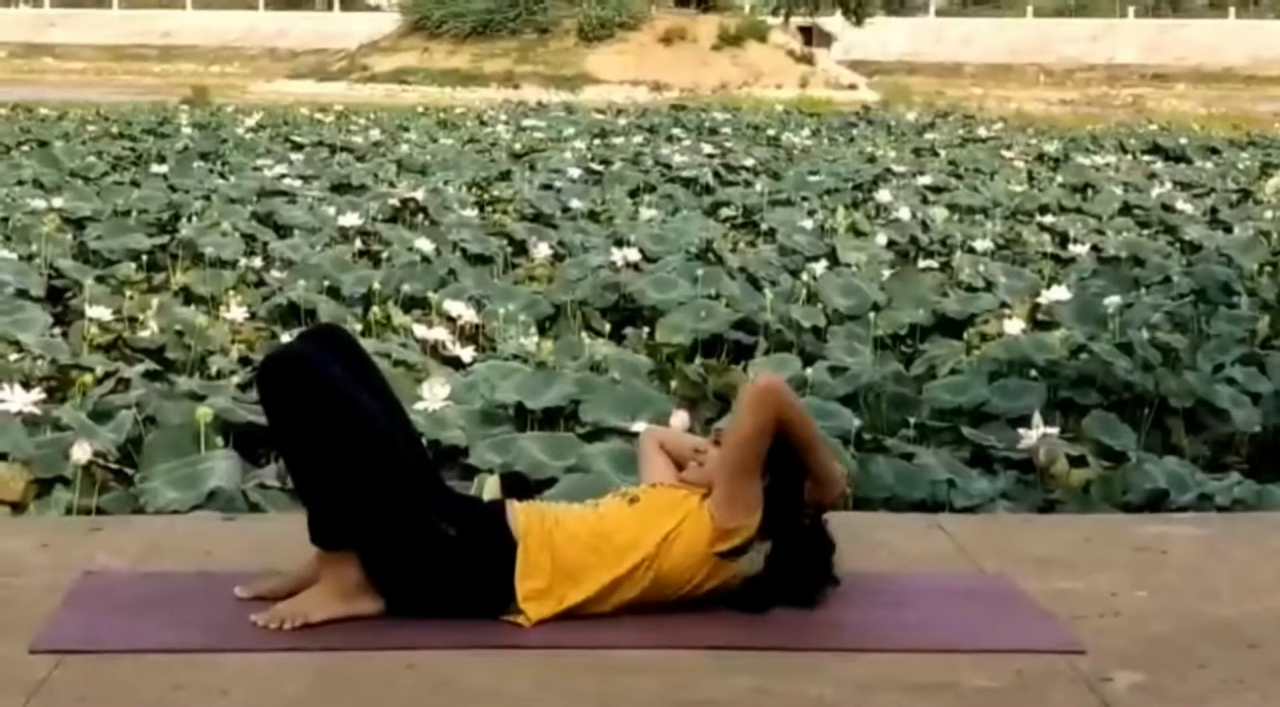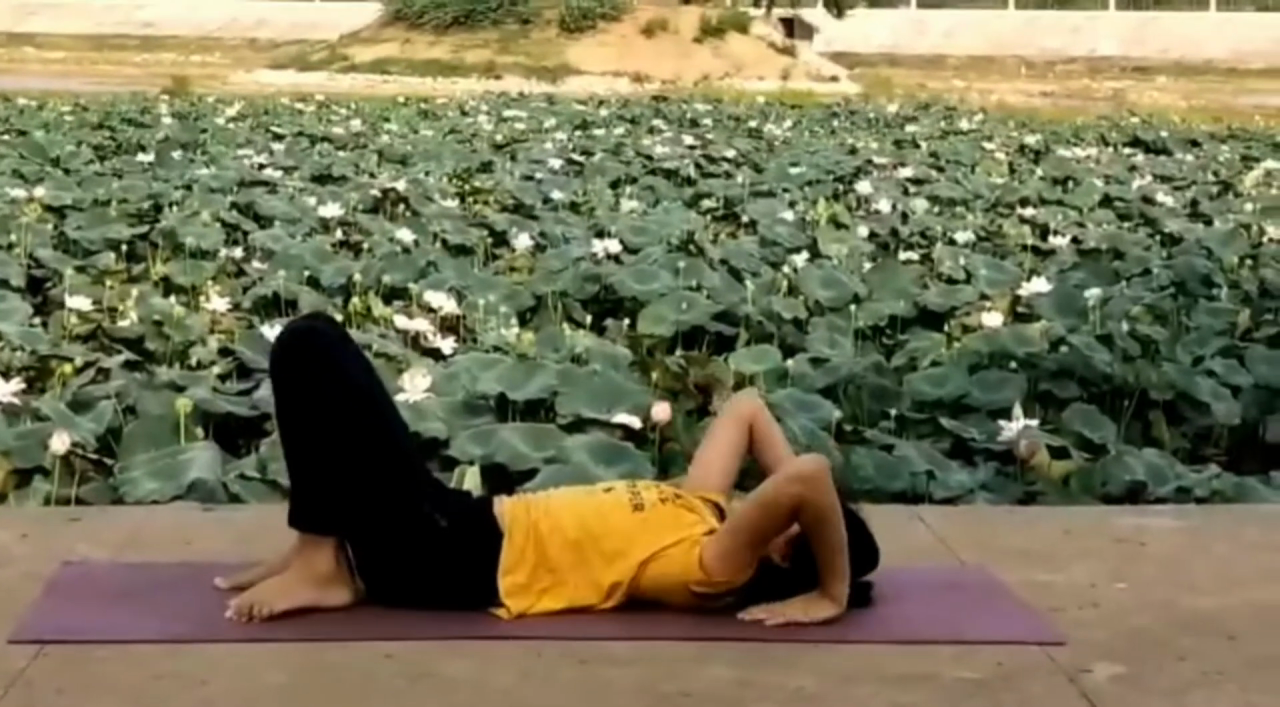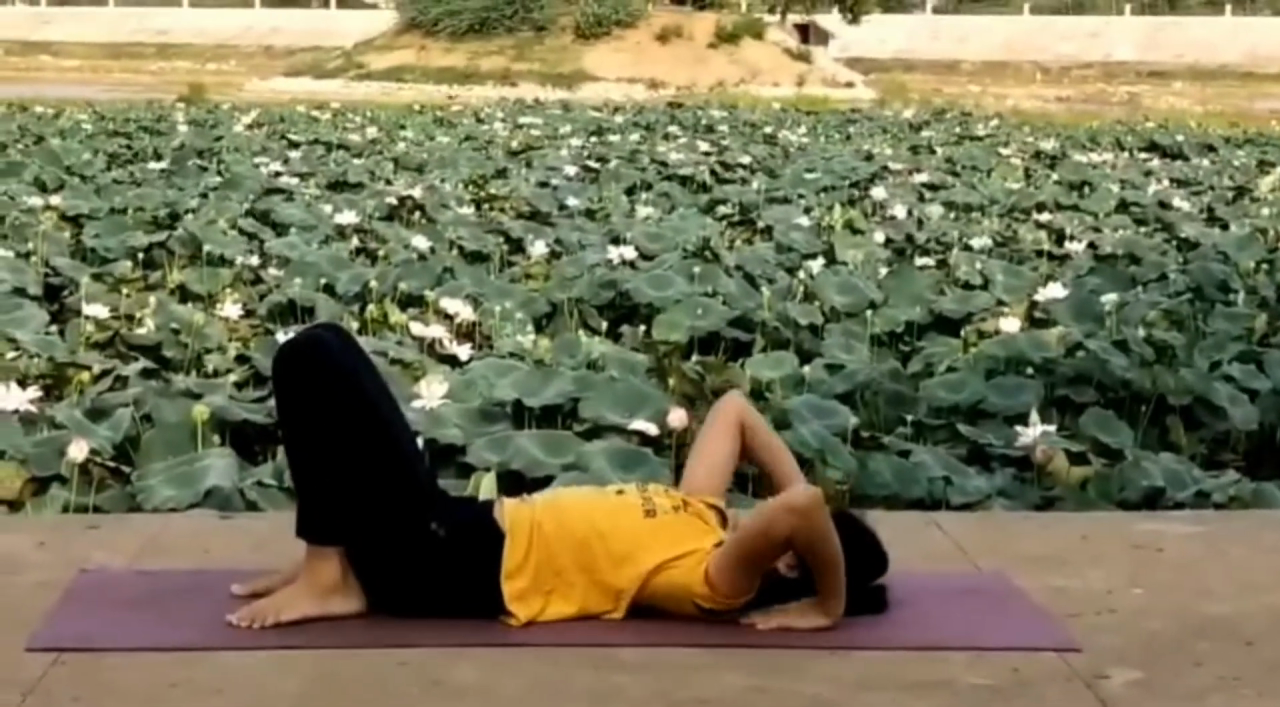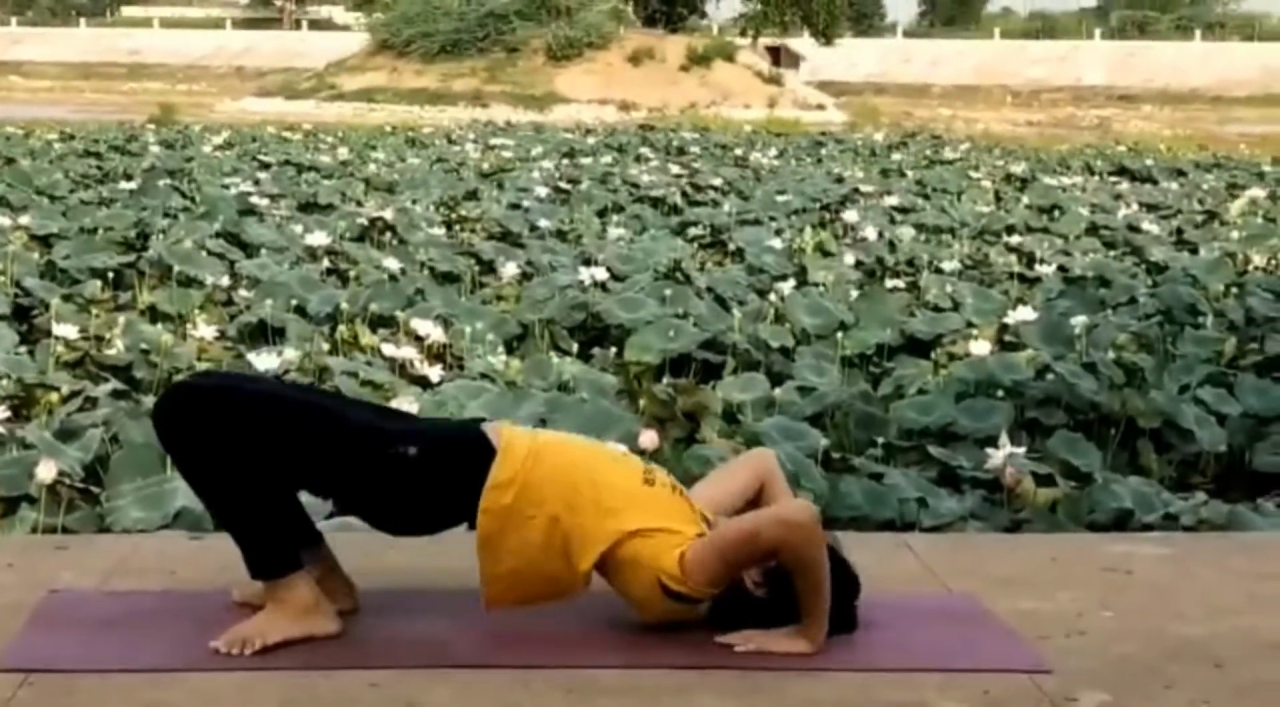
dt=1s
person 1, frame 1
left shoulder: (726, 525)
right shoulder: (692, 507)
left elbow: (764, 390)
right elbow: (652, 435)
left wrist: (823, 469)
right wrist: (709, 452)
left hip: (464, 568)
right hip: (471, 530)
left knee: (290, 371)
right knee: (324, 346)
left ankle: (347, 582)
right ankle: (338, 558)
person 1, frame 2
left shoulder: (716, 569)
right shoulder: (704, 509)
left elbow: (811, 473)
right elbow: (746, 403)
left wrist: (831, 594)
right wrist: (800, 491)
left hip: (444, 559)
right hip: (467, 524)
left knee: (306, 349)
right knee: (317, 337)
left ankle: (322, 568)
right ankle: (319, 549)
person 1, frame 3
left shoulder: (719, 584)
right shoulder: (706, 516)
left elbow: (801, 507)
right elbow: (731, 406)
left wrist: (828, 608)
right wrist: (795, 494)
left hip: (446, 565)
right hip: (461, 530)
left knee: (308, 361)
right knee: (325, 346)
left ankle: (329, 581)
right ankle: (331, 561)
person 1, frame 4
left shoulder: (684, 575)
right shoulder: (693, 524)
right elbow: (761, 457)
right hip: (470, 460)
left ankle: (299, 597)
right ankle: (313, 573)
